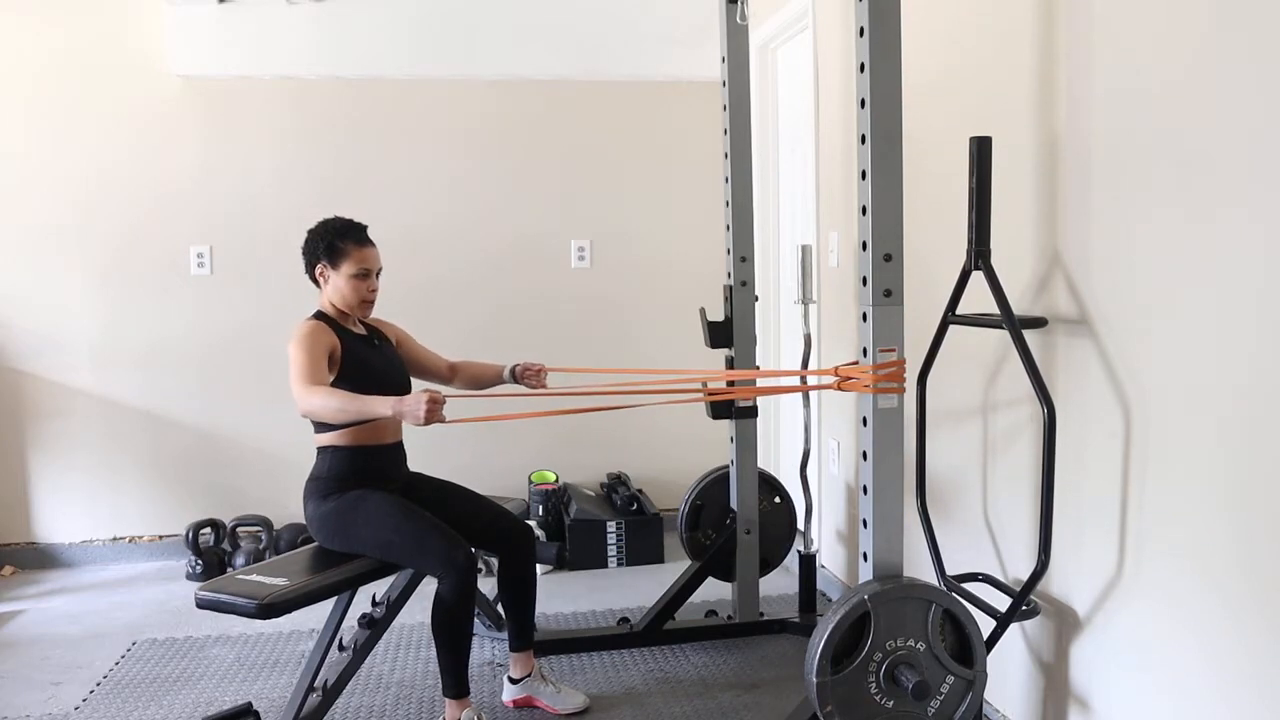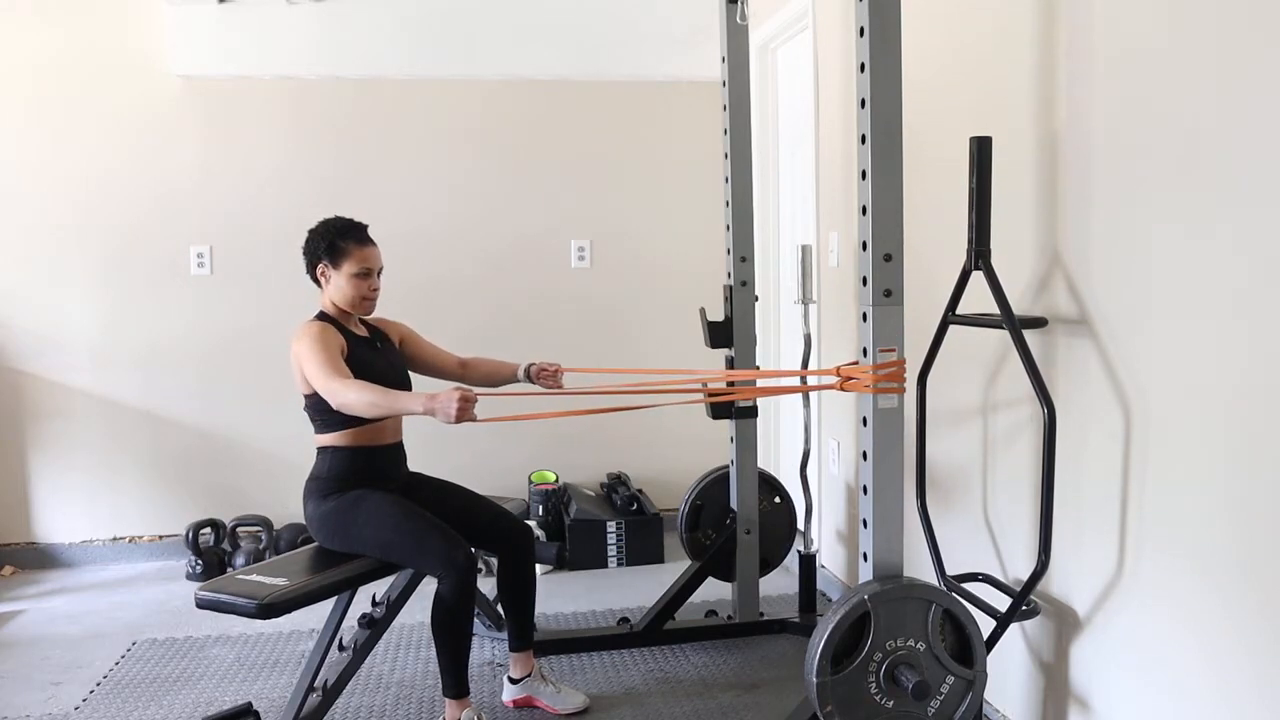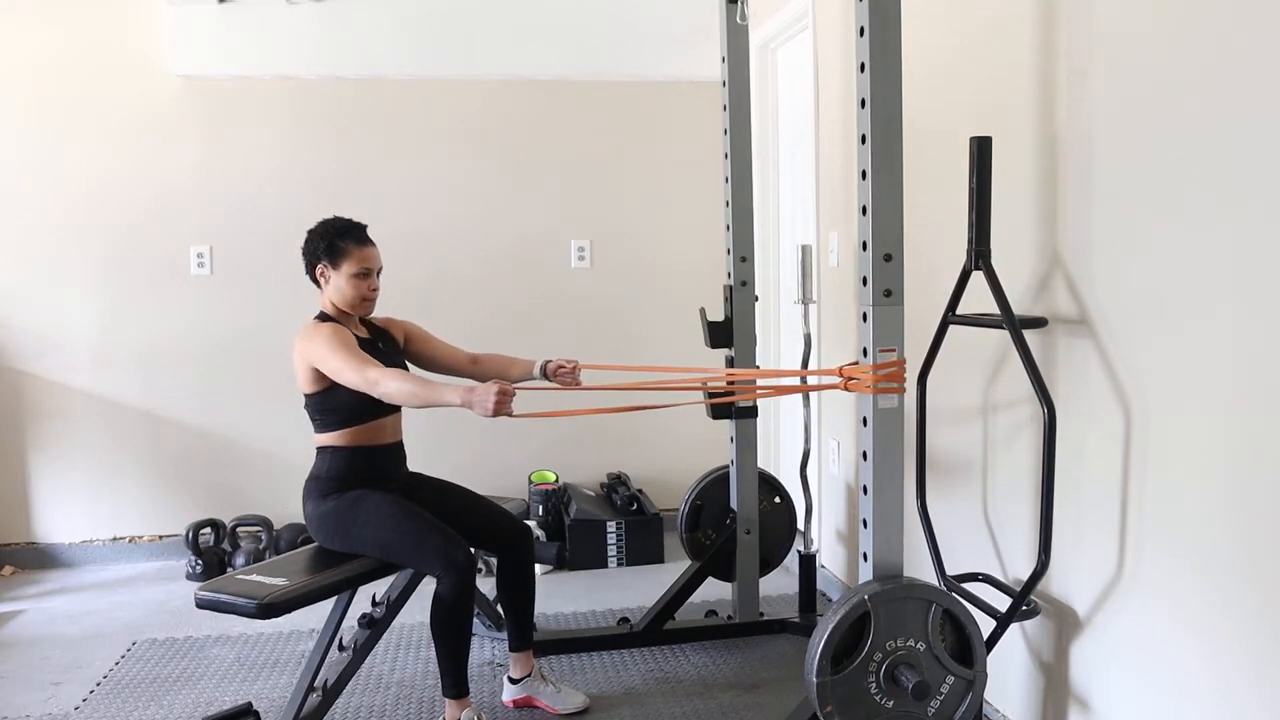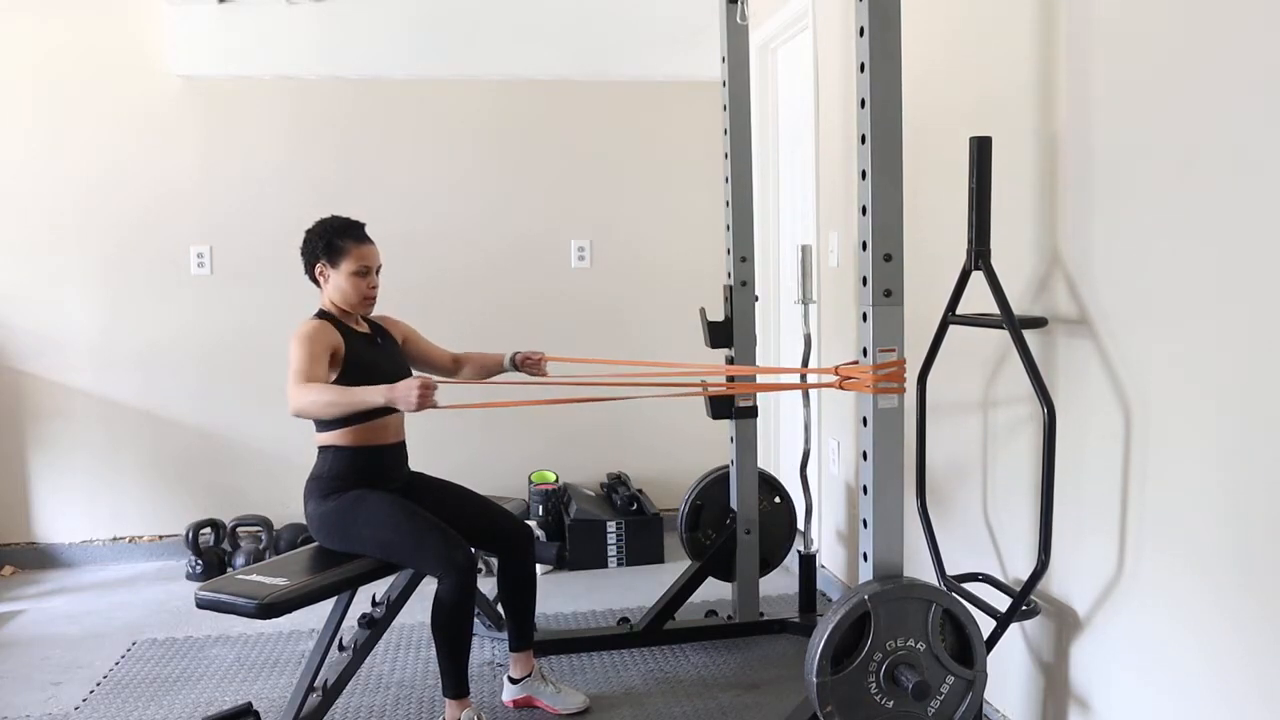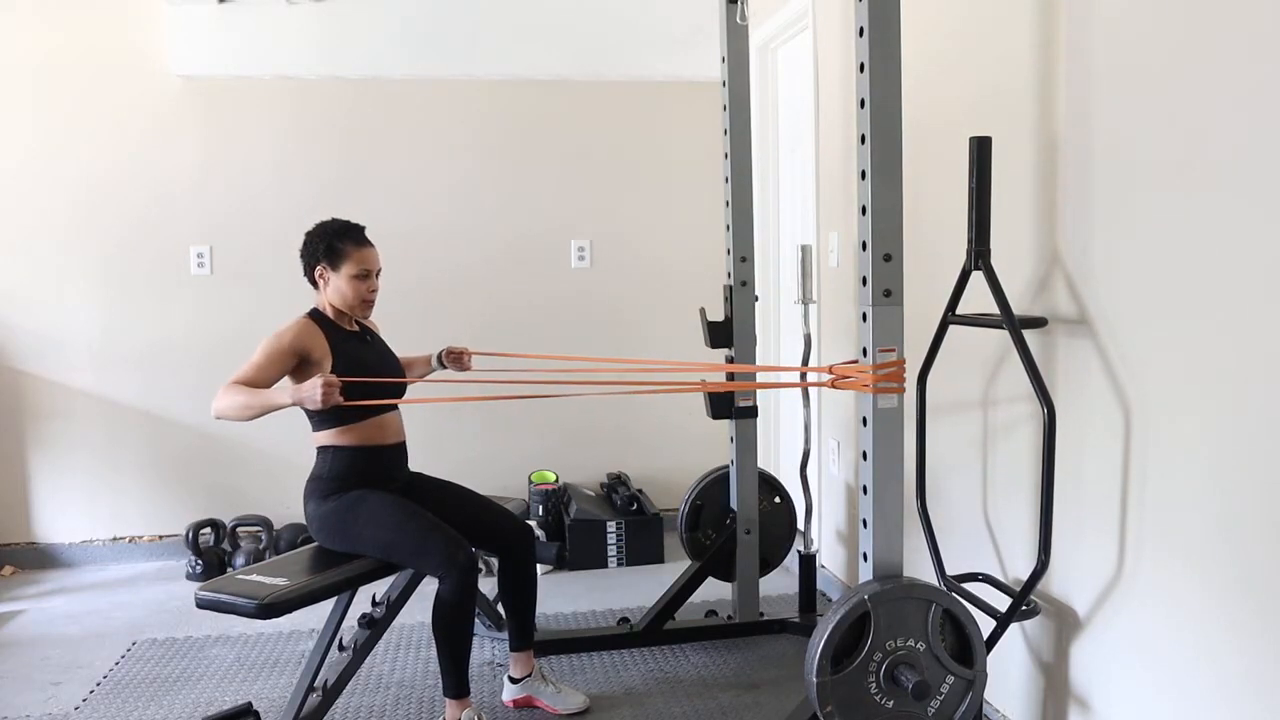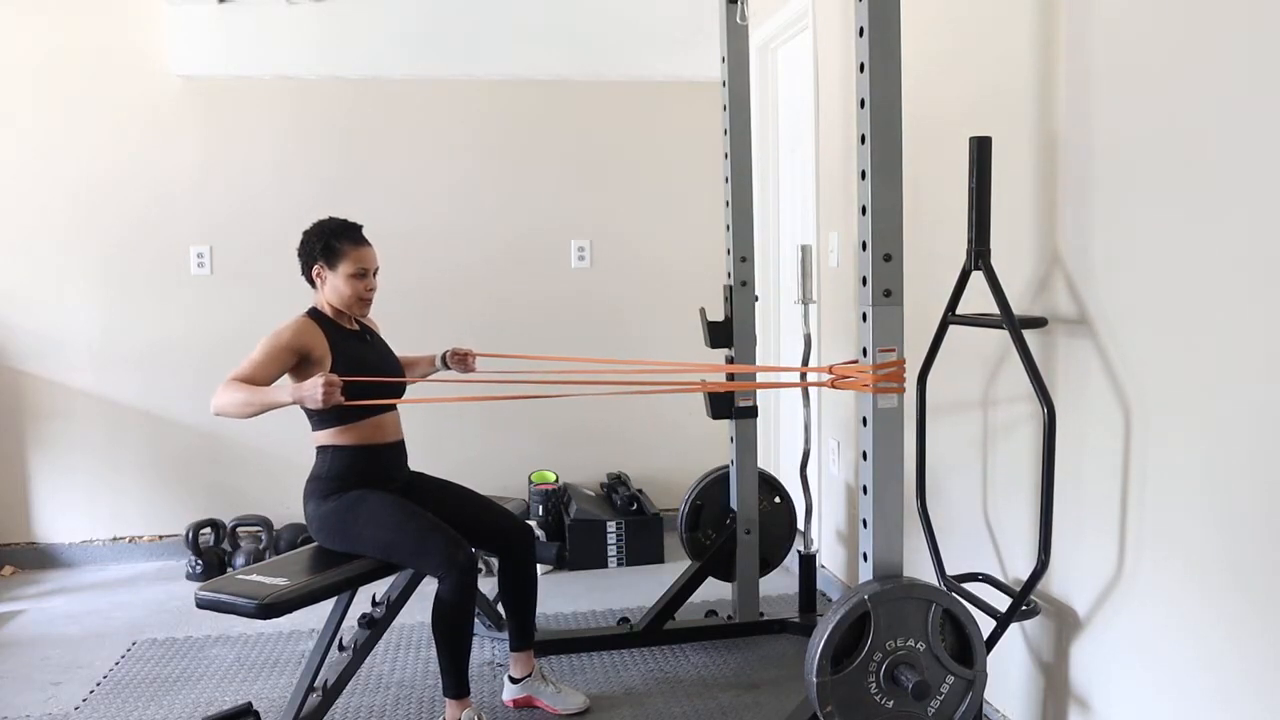
dt=0.4s
person 1, frame 1
left shoulder: (382, 333)
right shoulder: (314, 334)
left elbow: (450, 371)
right elbow: (309, 399)
left wrist: (510, 373)
right wrist: (397, 405)
left hip: (396, 479)
right hip: (341, 495)
left knee: (515, 536)
right knee: (456, 562)
left ankle: (522, 676)
person 1, frame 2
left shoulder: (386, 333)
right shoulder: (315, 336)
left elbow: (459, 367)
right elbow: (343, 394)
left wrist: (525, 372)
right wrist: (427, 404)
left hip: (396, 480)
right hip: (341, 495)
left knee: (515, 535)
right knee: (456, 561)
left ankle: (523, 677)
person 1, frame 3
left shoulder: (389, 330)
right shoulder: (319, 337)
left elbow: (469, 362)
right elbow: (382, 384)
left wrist: (541, 369)
right wrist: (467, 397)
left hip: (395, 479)
right hip: (341, 495)
left knee: (514, 535)
right knee: (454, 561)
left ankle: (522, 676)
person 1, frame 4
left shoulder: (387, 329)
right shoulder: (315, 335)
left elbow: (452, 363)
right elbow: (302, 399)
left wrist: (512, 361)
right wrist: (389, 393)
left hip: (397, 480)
right hip: (343, 495)
left knee: (516, 536)
right knee: (456, 562)
left ankle: (523, 677)
person 1, frame 5
left shoulder: (365, 329)
right shoulder: (301, 336)
right elbow: (224, 402)
left wrist: (438, 360)
right wrist: (297, 394)
left hip: (397, 480)
right hip: (343, 494)
left knee: (516, 536)
right knee: (457, 562)
left ankle: (522, 676)
person 1, frame 6
left shoulder: (366, 328)
right shoulder: (301, 334)
right elbow: (224, 398)
left wrist: (442, 361)
right wrist: (298, 392)
left hip: (397, 480)
right hip: (342, 495)
left knee: (516, 535)
right knee: (456, 562)
left ankle: (523, 677)
